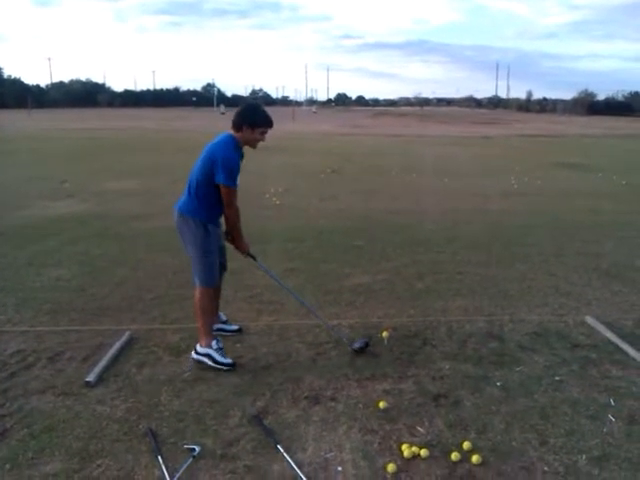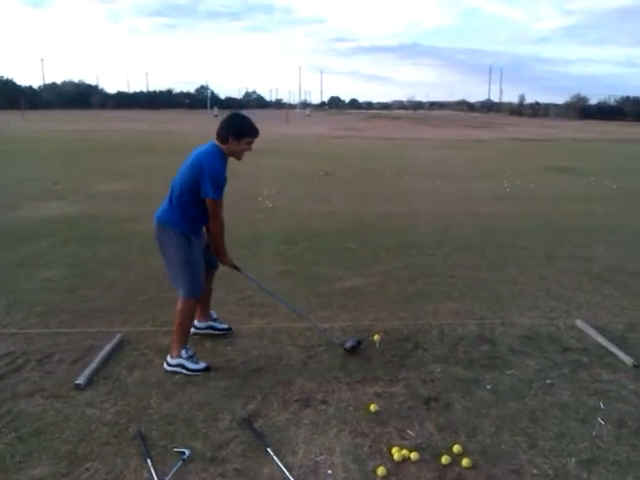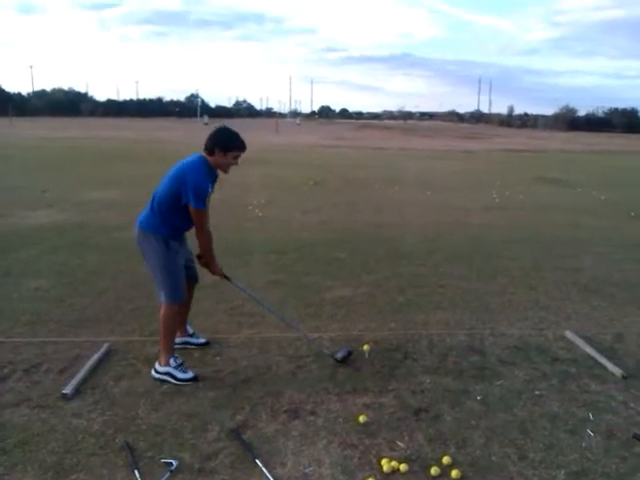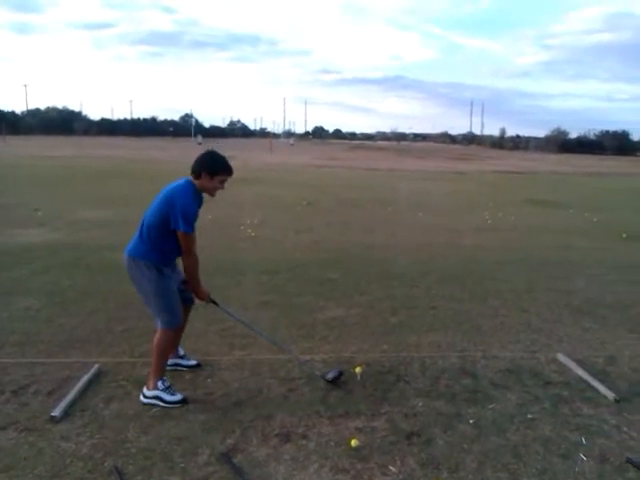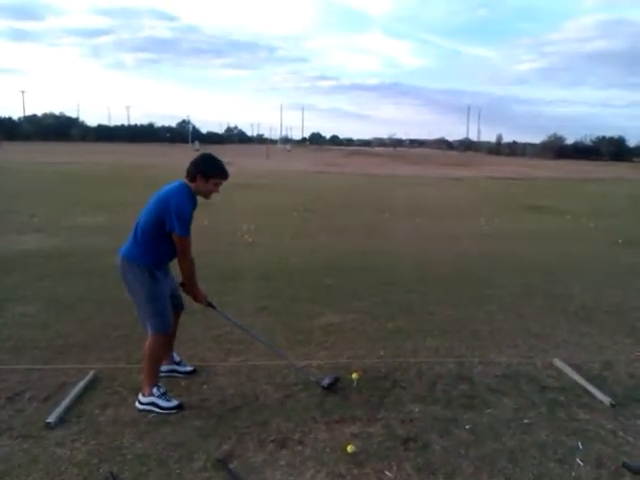
dt=0.4s
person 1, frame 1
left shoulder: (230, 145)
right shoulder: (226, 154)
left elbow: (226, 201)
right elbow: (230, 204)
left wrist: (230, 230)
right wrist: (239, 238)
left hip: (205, 216)
right hip: (194, 218)
left knee: (217, 270)
right knee: (206, 279)
left ankle: (214, 319)
right ankle: (205, 344)
person 1, frame 2
left shoulder: (210, 152)
right shoulder: (213, 165)
left elbow: (209, 212)
right elbow: (216, 217)
left wrist: (213, 244)
right wrist: (222, 252)
left hip: (186, 224)
right hip: (175, 229)
left knee: (207, 267)
right knee: (190, 290)
left ankle: (203, 319)
right ankle: (176, 354)
person 1, frame 3
left shoulder: (205, 168)
right shoulder: (196, 176)
left elbow: (200, 221)
right elbow: (202, 227)
left wrist: (204, 254)
right wrist: (212, 262)
left hip: (172, 232)
right hip: (156, 235)
left knee: (189, 281)
right knee: (172, 296)
left ankle: (181, 333)
right ankle: (165, 362)
person 1, frame 4
left shoulder: (189, 191)
right shoulder: (184, 199)
left elbow: (186, 247)
right elbow: (189, 251)
left wrist: (191, 281)
right wrist: (198, 286)
left hip: (162, 258)
right hip: (146, 261)
left knee: (184, 302)
right knee: (169, 321)
left ankle: (173, 355)
right ankle: (153, 387)
person 1, frame 5
left shoulder: (181, 192)
right shoulder: (179, 202)
left elbow: (180, 249)
right elbow: (184, 254)
left wrist: (188, 284)
right wrist: (195, 289)
left hip: (154, 262)
right hip: (139, 265)
left knee: (174, 308)
right knee: (159, 326)
left ankle: (168, 361)
right ankle: (148, 393)
